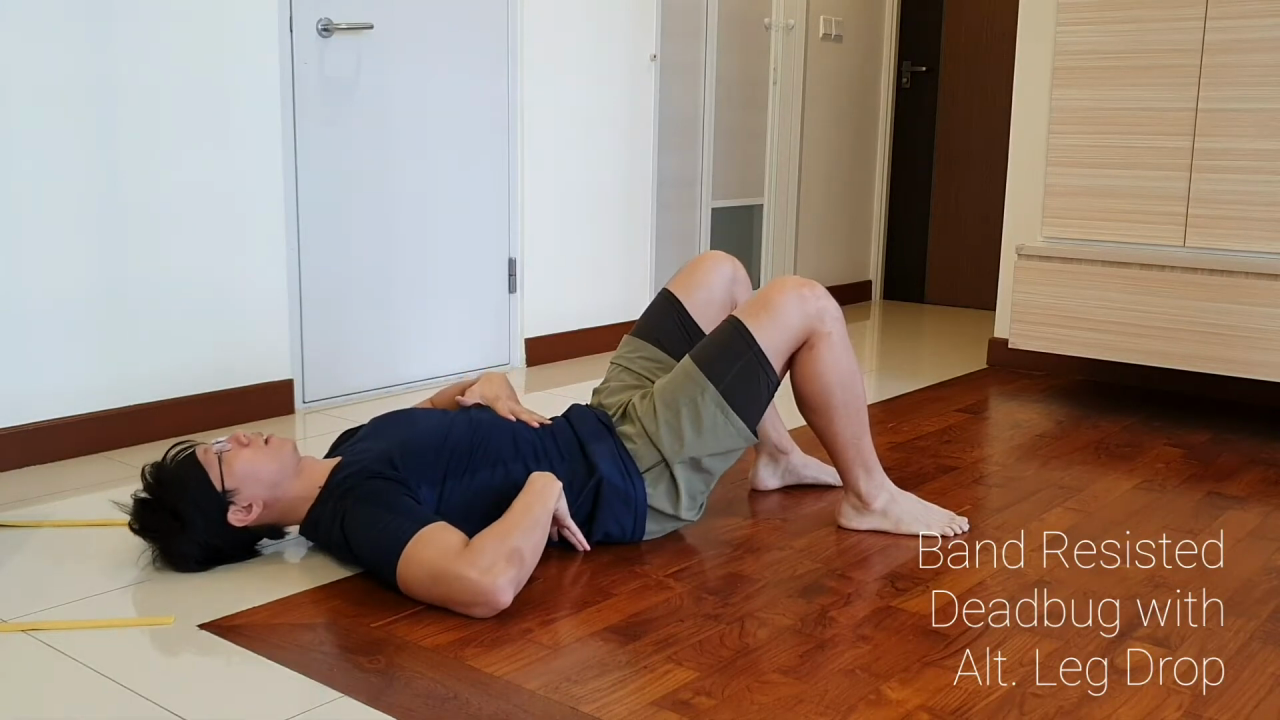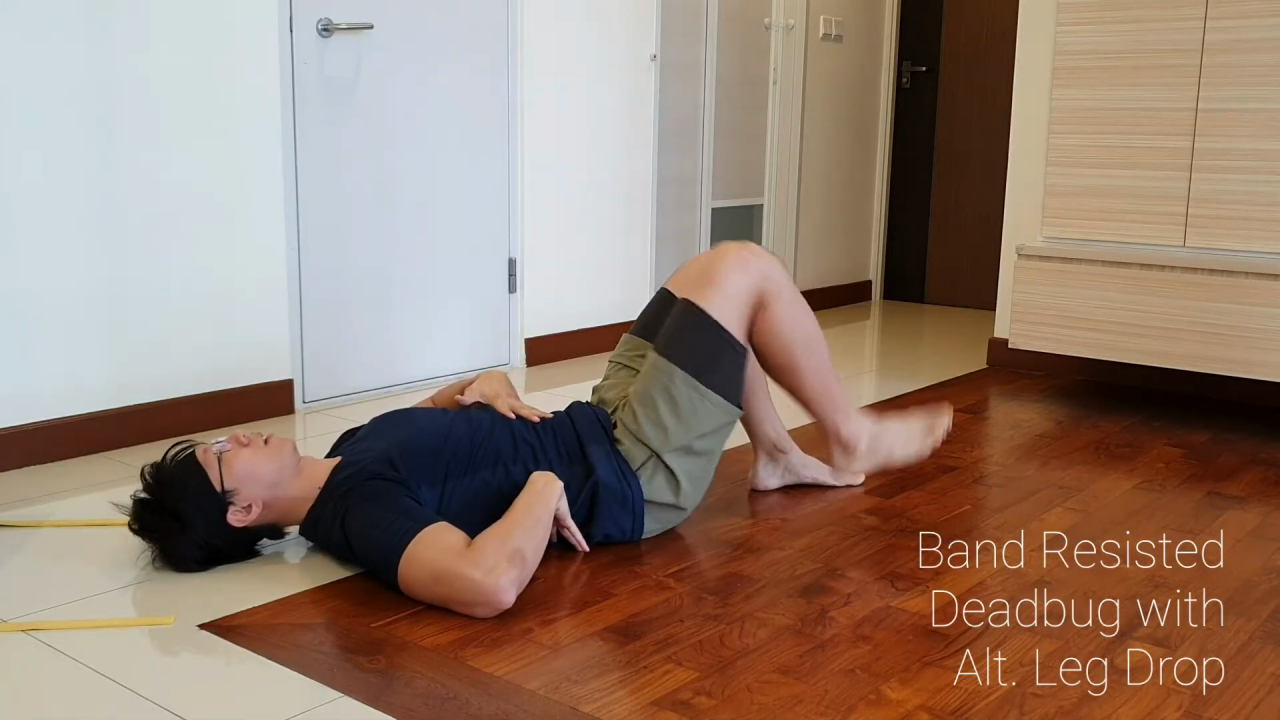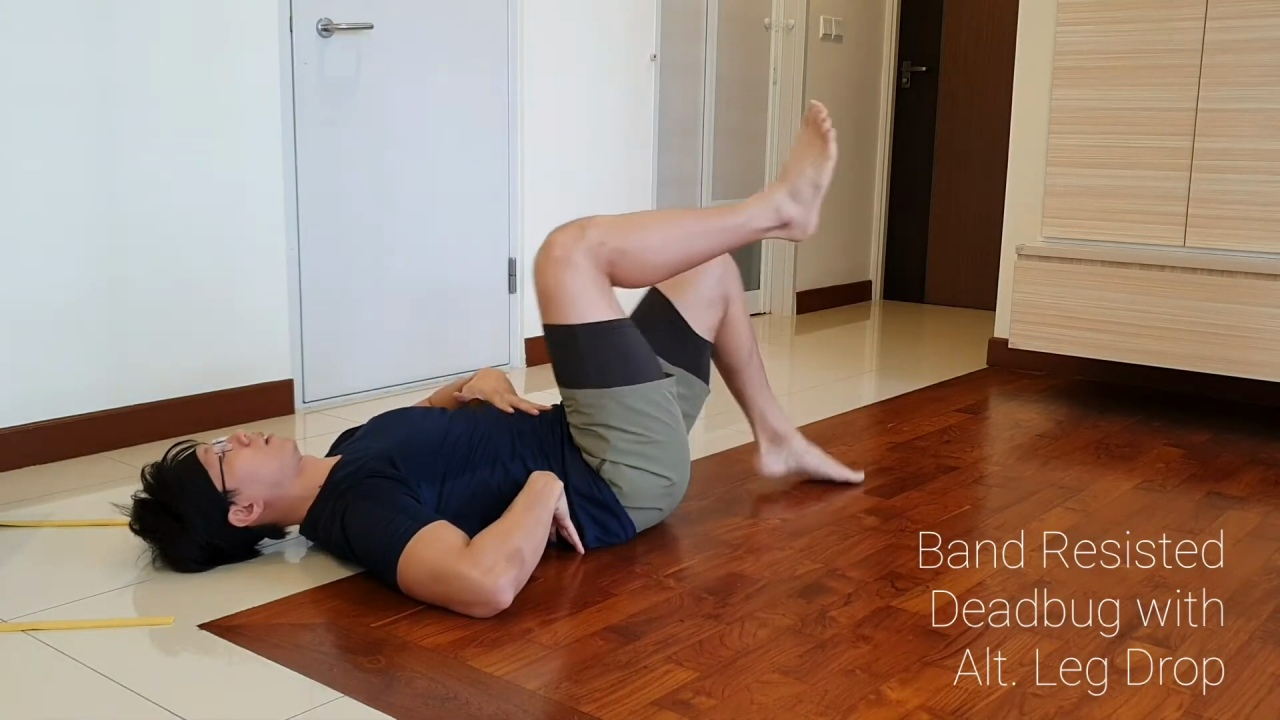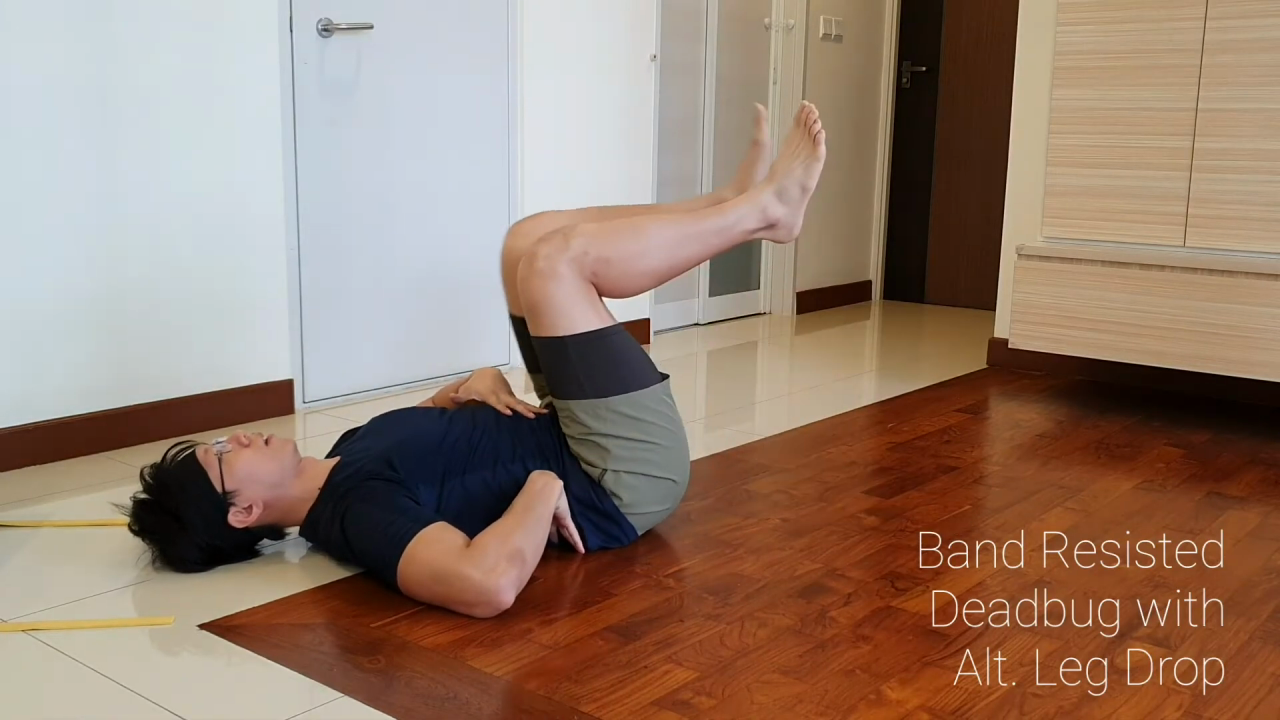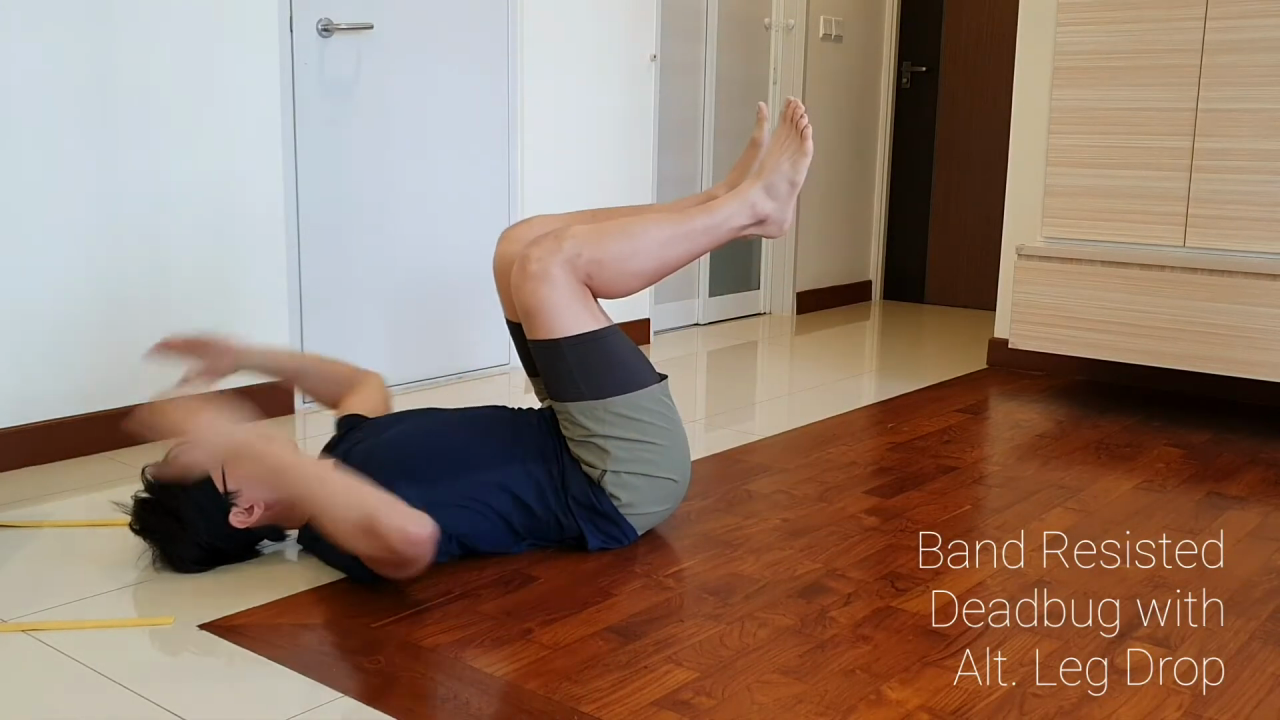
dt=0.5s
person 1, frame 1
left shoulder: (350, 453)
right shoulder: (357, 510)
right elbow: (486, 583)
left wrist: (479, 388)
right wrist: (542, 486)
left hip: (605, 421)
right hip: (641, 474)
left knee: (720, 270)
right knee: (807, 305)
left ankle: (778, 456)
right ankle: (872, 496)
person 1, frame 2
left shoulder: (348, 453)
right shoulder: (356, 509)
right elbow: (487, 583)
left wrist: (477, 388)
right wrist: (546, 484)
left hip: (595, 424)
right hip: (638, 476)
left knee: (726, 287)
right knee: (743, 266)
left ankle: (777, 455)
right ankle: (853, 439)
person 1, frame 3
left shoulder: (349, 455)
right shoulder: (357, 510)
right elbow: (488, 585)
left wrist: (473, 385)
right wrist: (545, 484)
left hip: (569, 435)
right hip: (628, 479)
left knee: (711, 268)
right knee: (570, 249)
left ankle: (778, 441)
right ankle: (780, 207)
person 1, frame 4
left shoulder: (349, 454)
right shoulder: (357, 512)
right elbow: (487, 586)
left wrist: (470, 385)
right wrist: (544, 486)
left hip: (571, 443)
right hip: (628, 480)
left knee: (532, 239)
right knee: (554, 258)
left ankle: (737, 204)
right ankle: (764, 208)
person 1, frame 5
left shoulder: (348, 460)
right shoulder: (345, 523)
left elbow: (364, 382)
right elbow: (407, 532)
left wrist: (250, 357)
right wrist: (241, 441)
left hip: (561, 445)
right hip: (628, 482)
left knee: (525, 246)
right knee: (545, 263)
left ankle: (728, 202)
right ankle: (753, 205)
